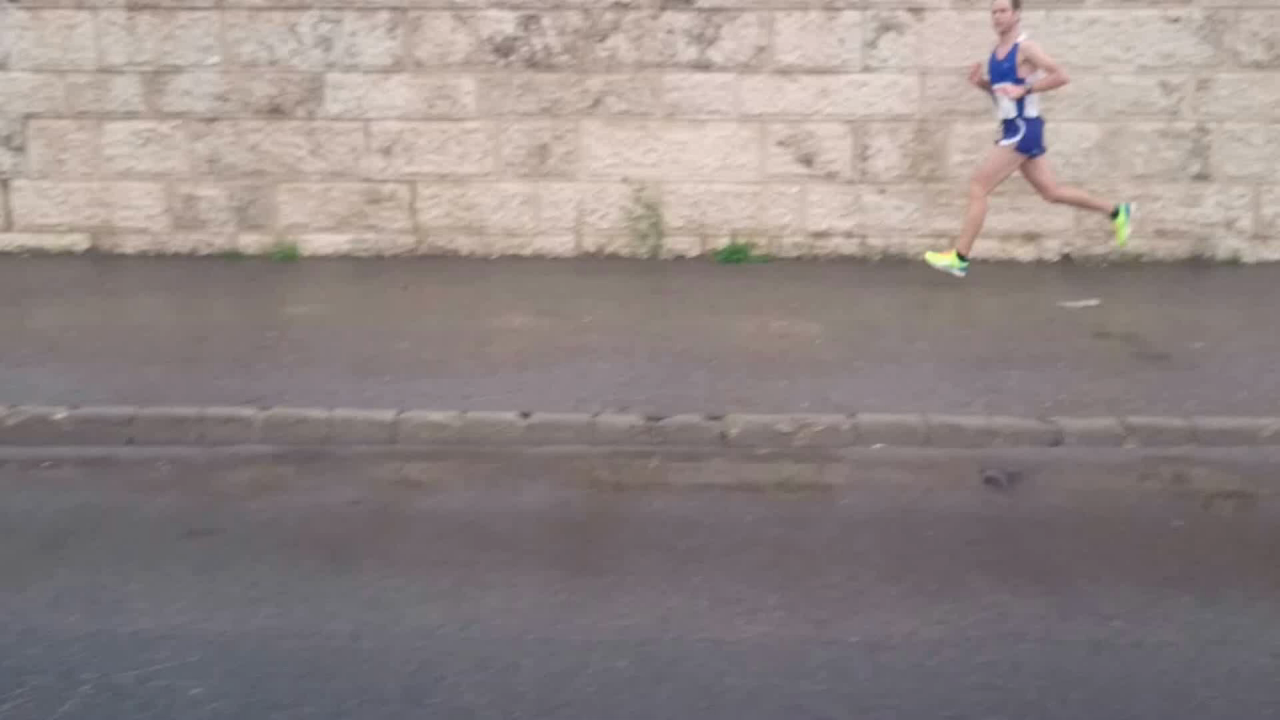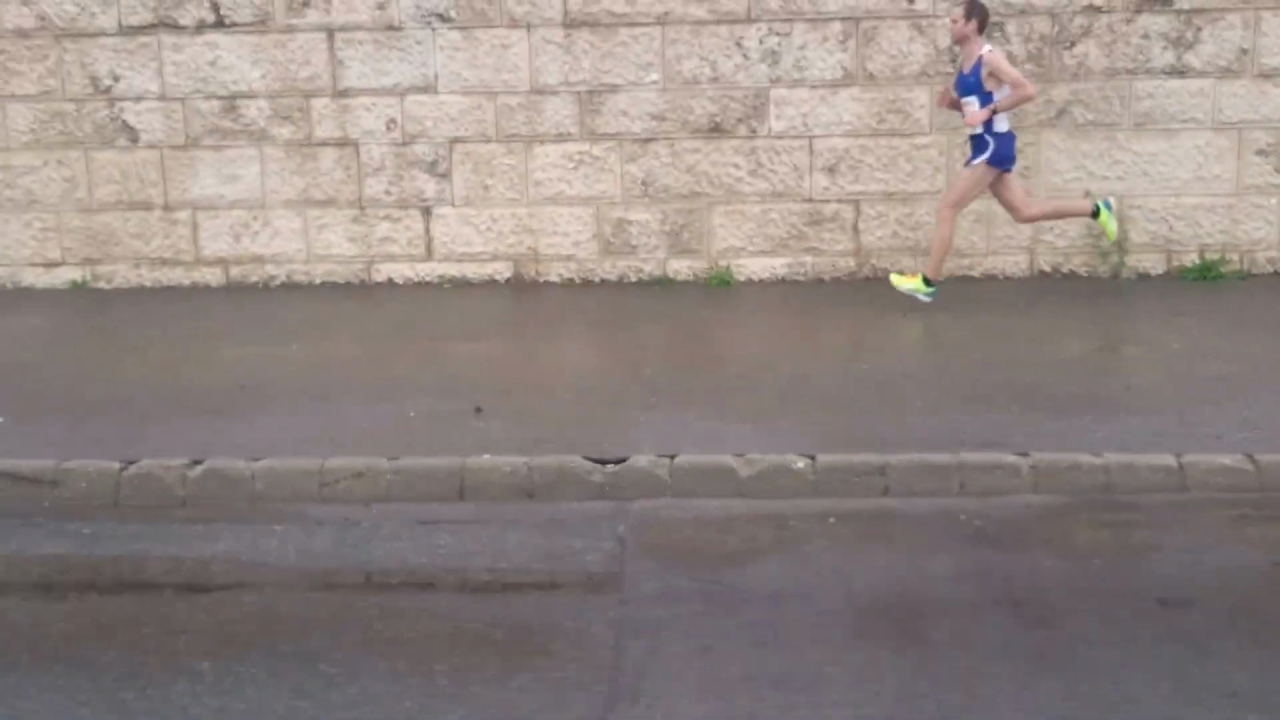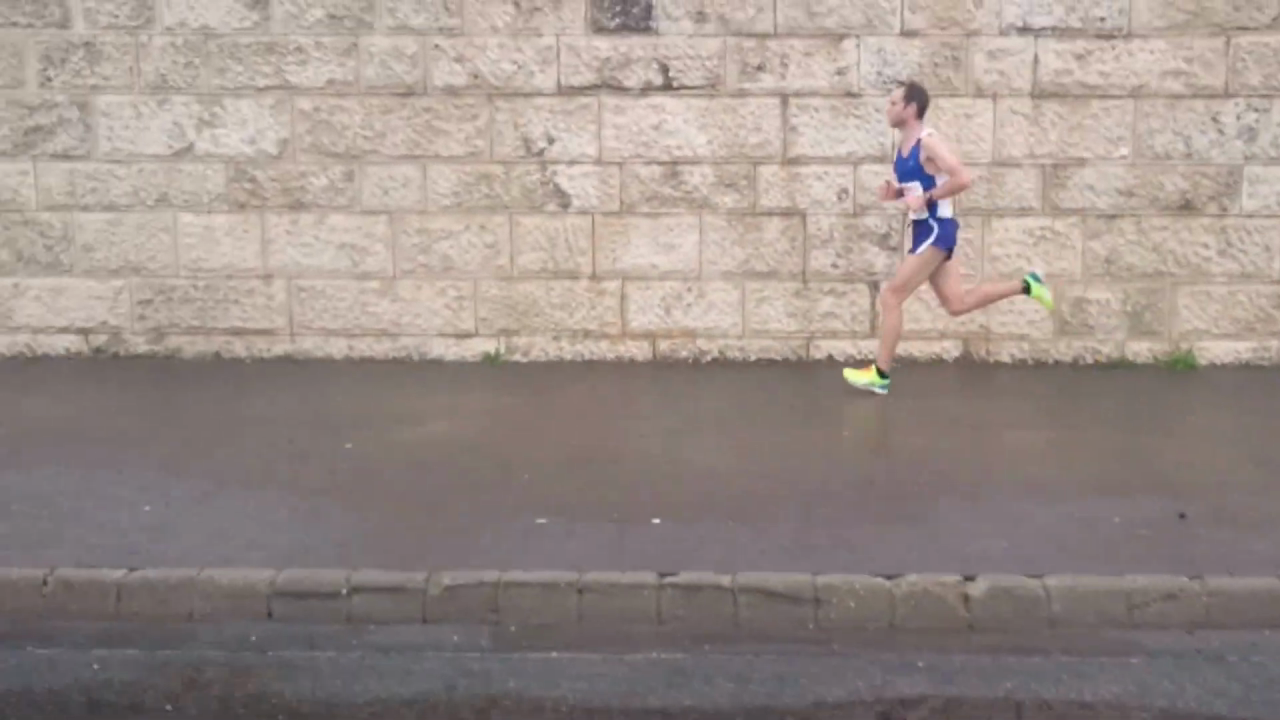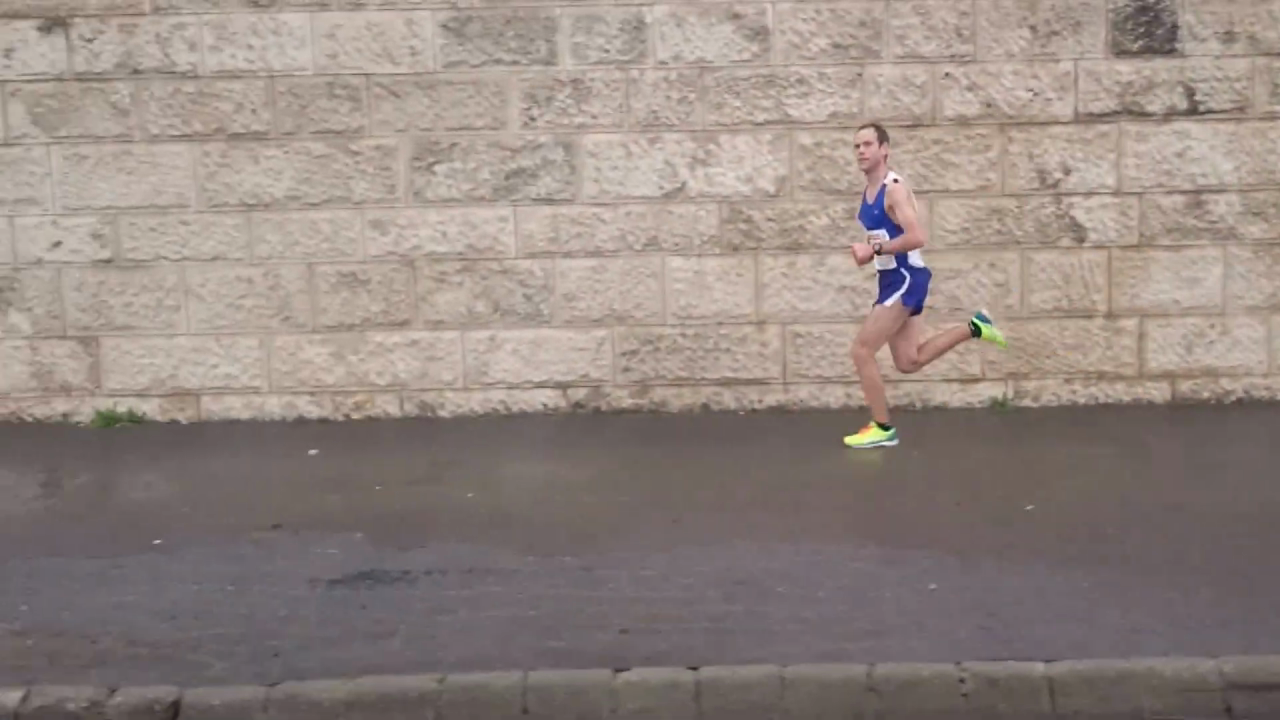
dt=0.7s
person 1, frame 1
left shoulder: (1026, 47)
right shoulder: (997, 49)
left elbow: (1062, 76)
left wrist: (1024, 90)
right wrist: (979, 81)
left hip: (1024, 129)
right hip: (1014, 130)
left knee: (977, 186)
right knee: (1050, 192)
left ankle: (958, 257)
right ankle: (1117, 213)
person 1, frame 2
left shoulder: (991, 58)
right shoulder: (967, 61)
left elbow: (1028, 92)
left wrist: (989, 112)
right wrist: (949, 100)
left hip: (993, 145)
right hip: (987, 146)
left knee: (947, 208)
right knee: (1024, 213)
left ankle: (927, 283)
right ankle: (1095, 210)
person 1, frame 3
left shoulder: (928, 142)
right shoulder: (902, 146)
left elbow: (963, 178)
left wrist: (923, 199)
right wrist: (892, 192)
left hip: (937, 230)
right hip: (924, 232)
left knee: (890, 295)
right knee: (956, 305)
left ankle: (880, 373)
right ankle: (1026, 285)
person 1, frame 4
left shoulder: (895, 188)
right shoulder: (869, 192)
left elbow: (916, 237)
left wrist: (873, 250)
right wrist: (865, 251)
left hip: (906, 280)
right hip: (893, 281)
left knee: (861, 352)
right knee: (910, 363)
left ankle: (883, 427)
right ankle: (974, 328)
